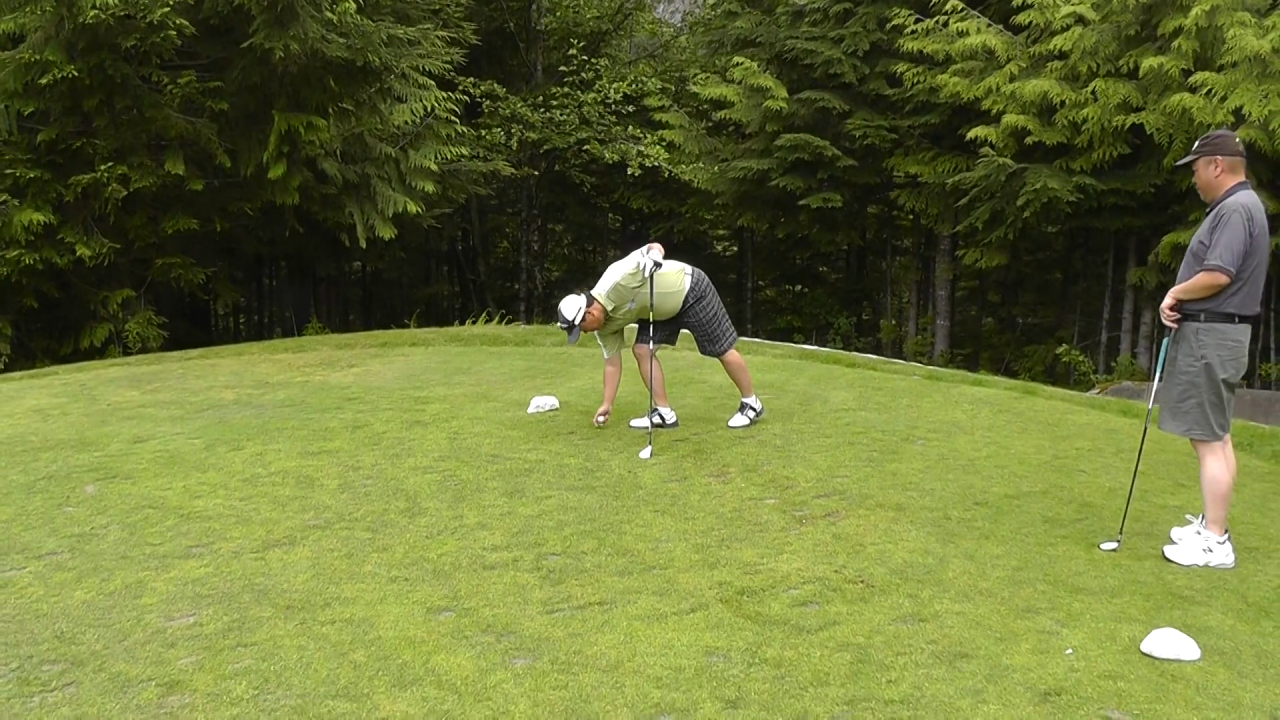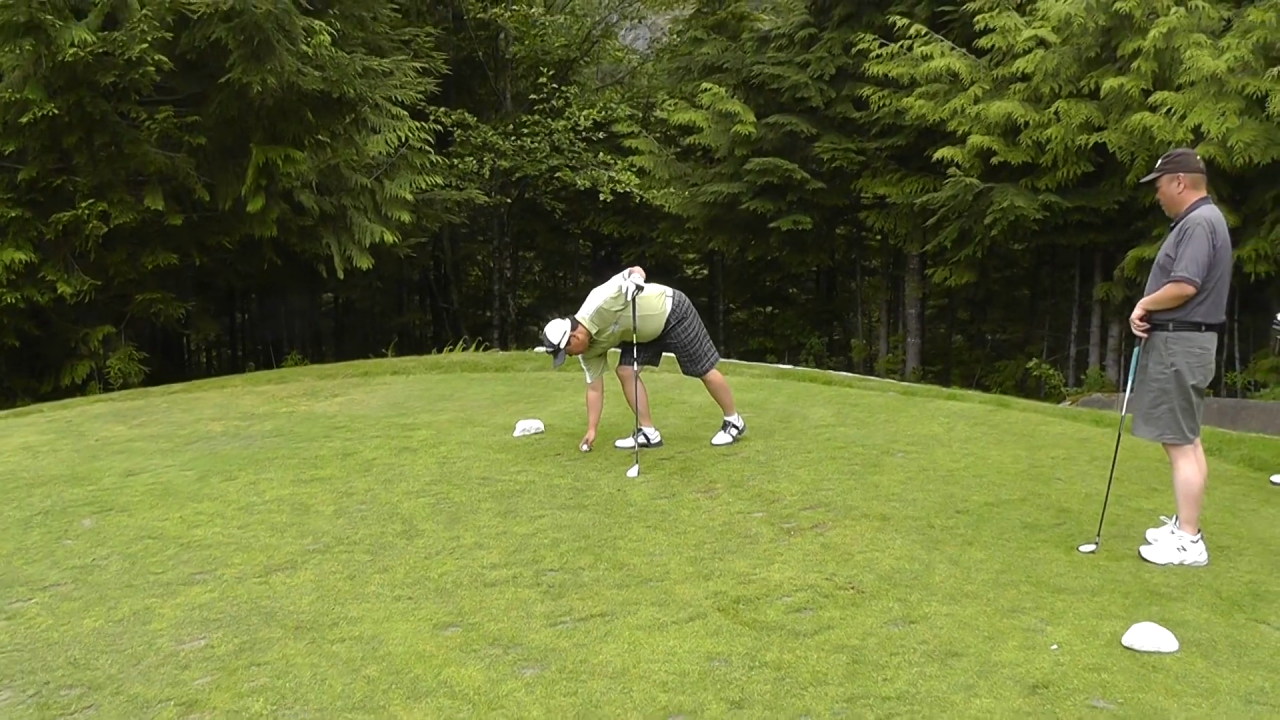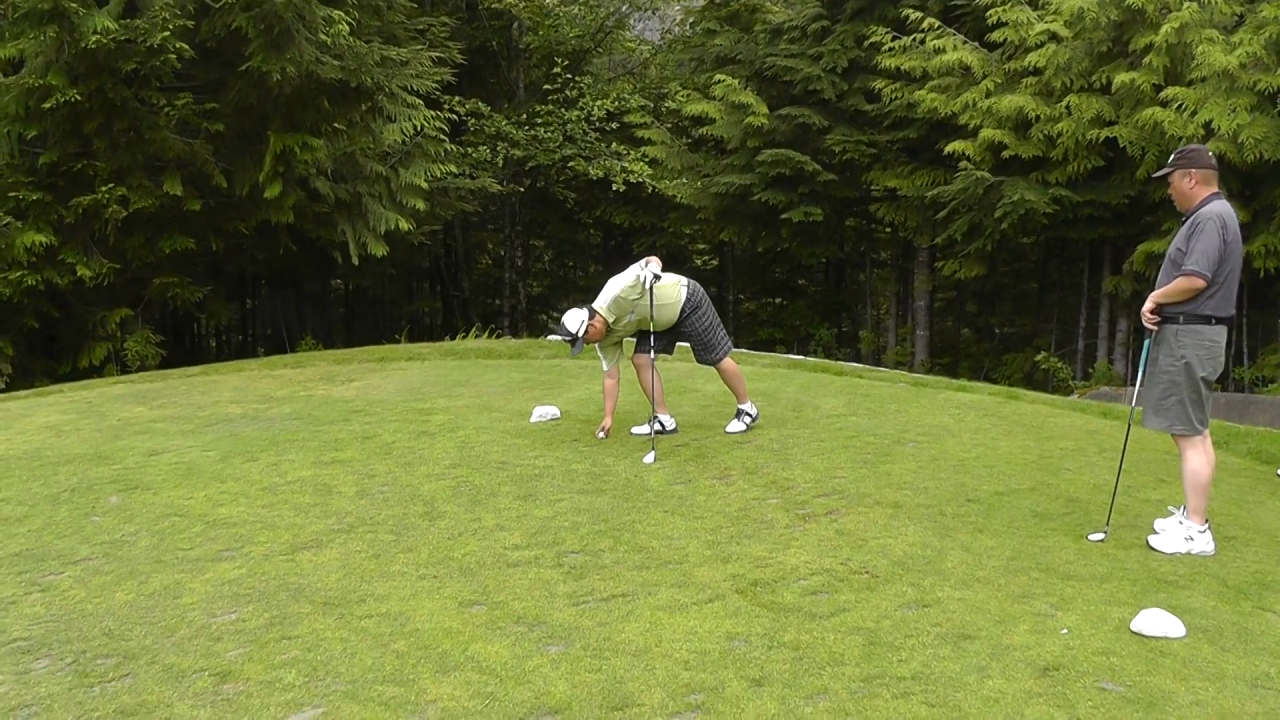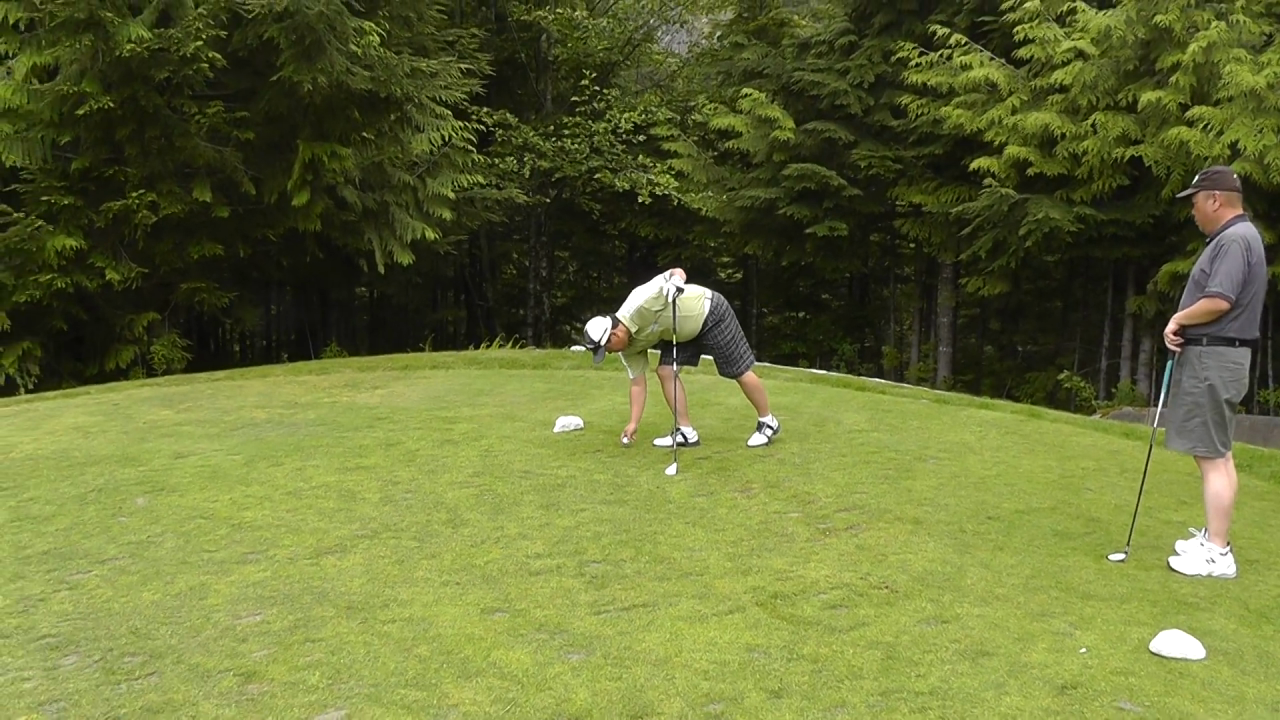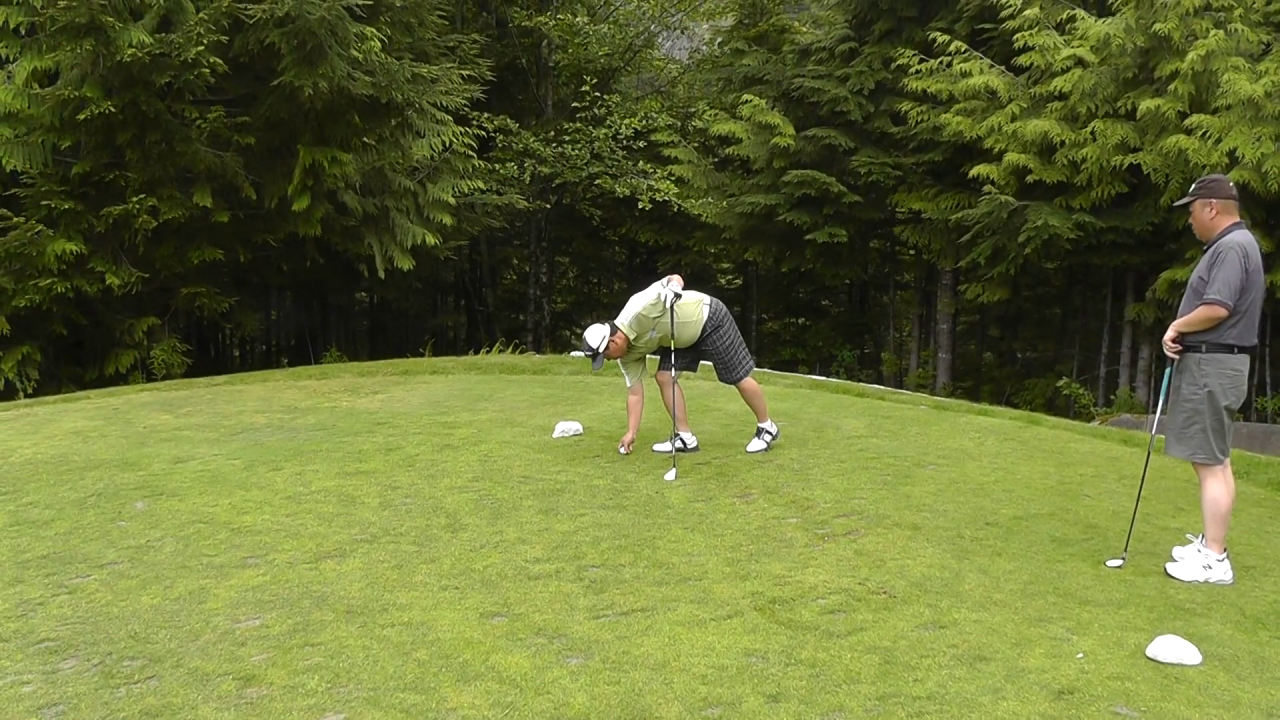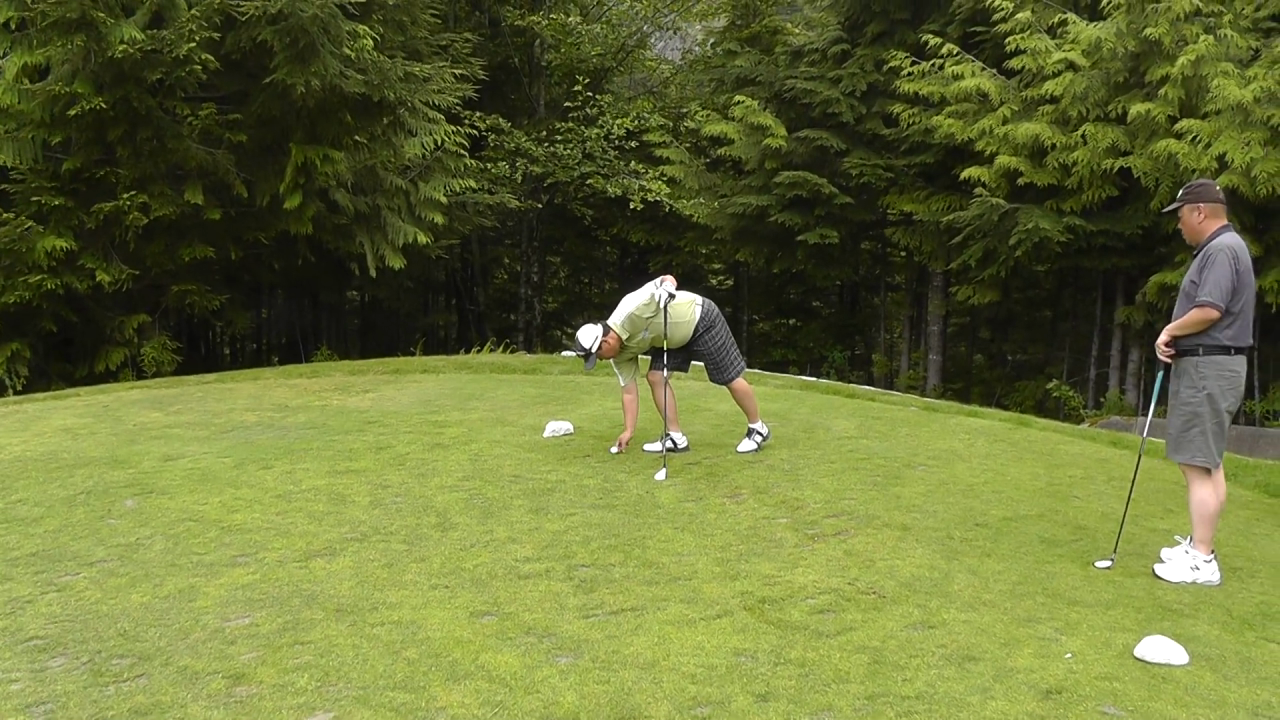
dt=0.4s
person 1, frame 1
left shoulder: (1236, 207)
right shoulder: (1233, 206)
left elbow: (1218, 275)
left wrist: (1175, 294)
right wrist: (1180, 300)
left hip: (1211, 334)
right hip: (1211, 331)
left knee: (1209, 439)
right knee: (1215, 436)
left ankle: (1215, 542)
right ankle: (1211, 526)
person 1, frame 2
left shoulder: (1198, 222)
right shoulder: (1197, 221)
left elbow: (1184, 286)
left wrist: (1144, 305)
right wrist: (1149, 311)
left hip: (1179, 343)
right hip: (1179, 340)
left knee: (1181, 443)
right knee: (1186, 439)
left ankle: (1189, 541)
right ankle: (1185, 526)
person 1, frame 3
left shoulder: (1210, 217)
right shoulder: (1208, 216)
left elbow: (1195, 280)
left wrist: (1155, 298)
right wrist: (1160, 305)
left hip: (1189, 336)
right hip: (1189, 332)
left knee: (1189, 434)
right knee: (1195, 431)
left ankle: (1196, 531)
right ankle: (1192, 516)
person 1, frame 4
left shoulder: (1234, 239)
right shoulder: (1232, 237)
left elbow: (1218, 301)
left wrist: (1178, 319)
right wrist: (1184, 326)
left hip: (1213, 357)
right hip: (1213, 354)
left knee: (1212, 456)
right knee: (1218, 452)
left ankle: (1217, 553)
right ankle: (1213, 538)
person 1, frame 5
left shoulder: (1232, 246)
right shoulder: (1229, 245)
left elbow: (1217, 308)
left wrist: (1176, 327)
right wrist: (1182, 333)
left hip: (1211, 364)
right hip: (1213, 361)
left knee: (1209, 463)
right knee: (1216, 459)
left ankle: (1214, 559)
right ankle: (1210, 544)
person 1, frame 6
left shoulder: (1221, 249)
right shoulder: (1219, 248)
left elbow: (1209, 310)
left wrist: (1169, 331)
right wrist: (1175, 337)
left hip: (1208, 368)
right hip: (1207, 365)
left knee: (1197, 464)
right knee: (1207, 463)
left ankle: (1201, 560)
right ankle: (1197, 546)
person 2, frame 1
left shoulder: (617, 281)
right shoulder: (606, 324)
left elbow: (655, 246)
right elbow: (612, 362)
left wrist: (654, 254)
right wrist: (607, 404)
left hip: (691, 289)
left knee: (723, 349)
right knee: (642, 350)
left ankle: (751, 404)
right ankle: (664, 412)
person 2, frame 2
left shoulder: (599, 305)
right shoulder: (591, 347)
left elbow: (636, 270)
right elbow: (595, 388)
left wrist: (635, 277)
right wrist: (591, 430)
left hip: (672, 312)
left knee: (704, 370)
right knee: (625, 372)
left ankle: (733, 422)
right ankle: (648, 433)
person 2, frame 3
left shoulder: (617, 294)
right shoulder: (607, 335)
left elbow: (653, 260)
right elbow: (611, 376)
left wrist: (653, 267)
right wrist: (608, 417)
left hip: (686, 301)
right hip: (660, 320)
left knee: (717, 358)
right knee: (641, 360)
left ankle: (747, 410)
right ankle: (663, 420)
person 2, frame 4
left shoulder: (640, 304)
right shoulder: (630, 345)
left elbow: (678, 272)
right elbow: (638, 383)
left wrist: (675, 279)
right wrist: (633, 422)
left hip: (710, 313)
left knee: (740, 371)
right knee: (665, 371)
left ankle: (768, 422)
right ankle: (686, 432)
person 2, frame 5
left shoulder: (638, 312)
right shoulder: (629, 352)
left elbow: (675, 278)
right elbow: (635, 392)
left wrist: (673, 285)
right wrist: (631, 432)
left hip: (709, 319)
left knee: (739, 377)
right knee: (664, 377)
left ankle: (767, 428)
right ankle: (685, 437)
person 2, frame 6
left shoulder: (631, 312)
right shoulder: (622, 352)
left elbow: (668, 279)
right elbow: (629, 391)
left wrist: (667, 286)
right wrist: (629, 430)
left hip: (702, 319)
left knee: (730, 378)
right knee: (655, 377)
left ankle: (757, 429)
right ankle: (675, 437)
